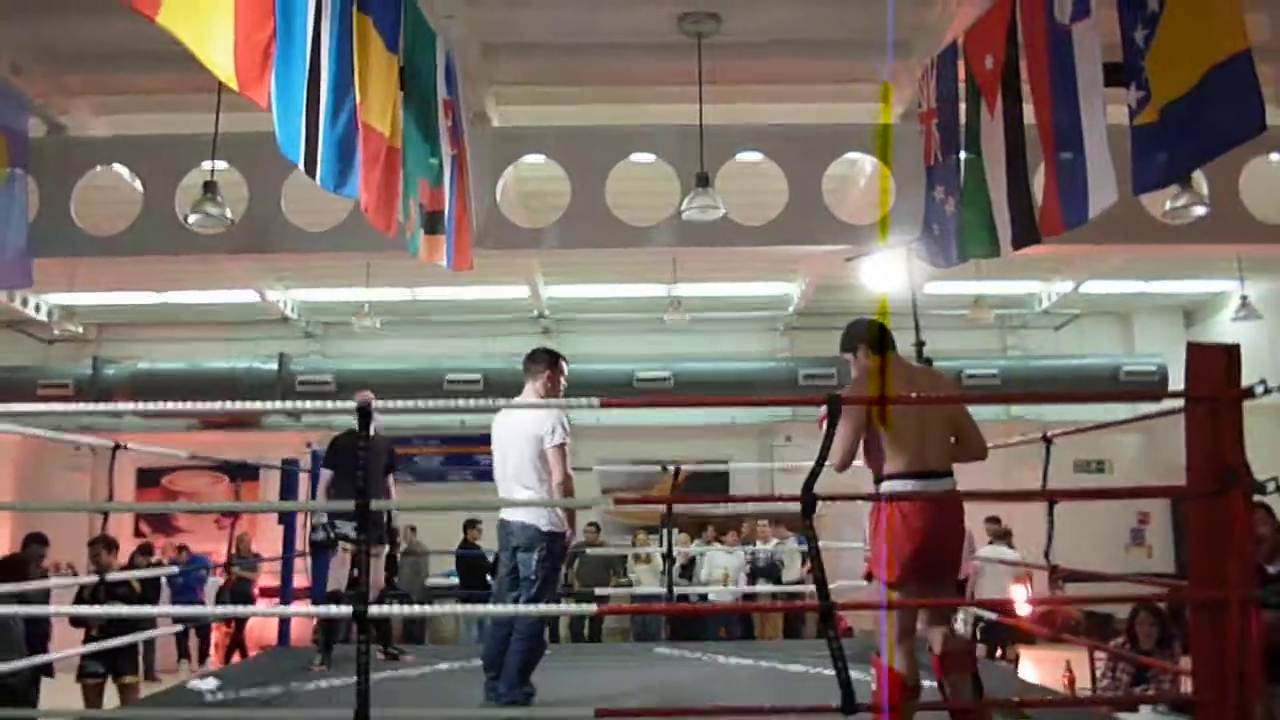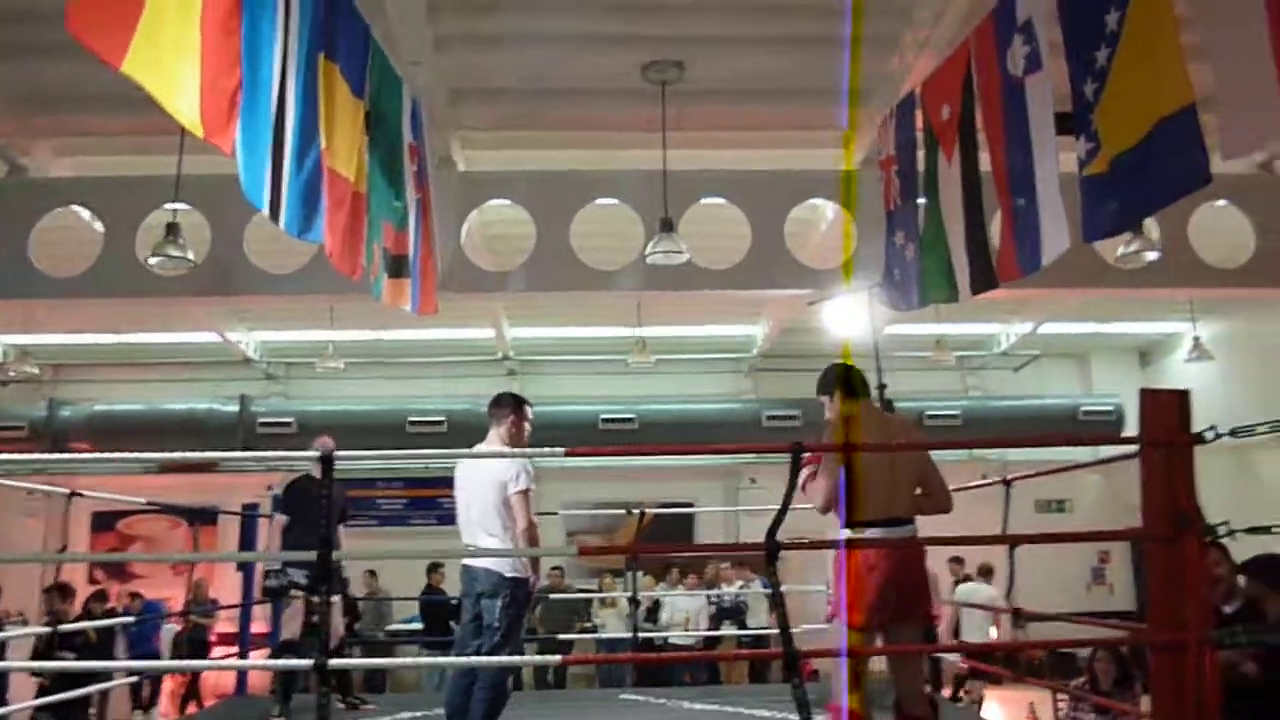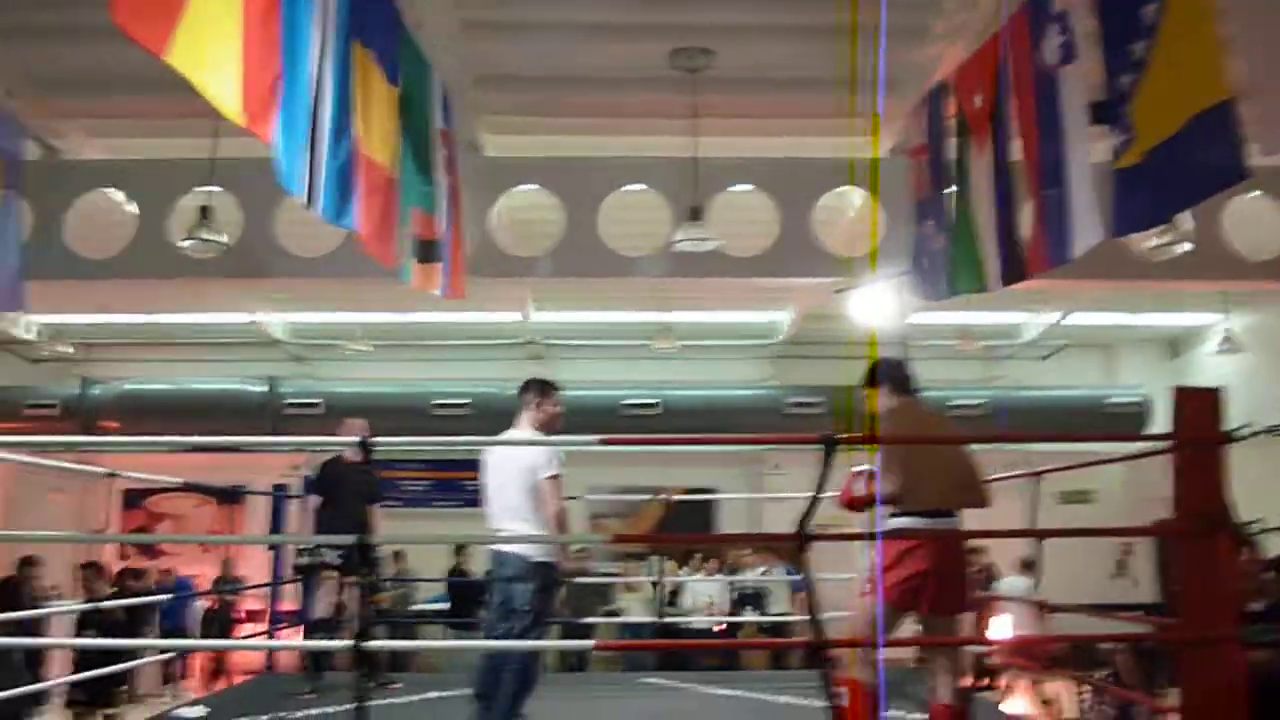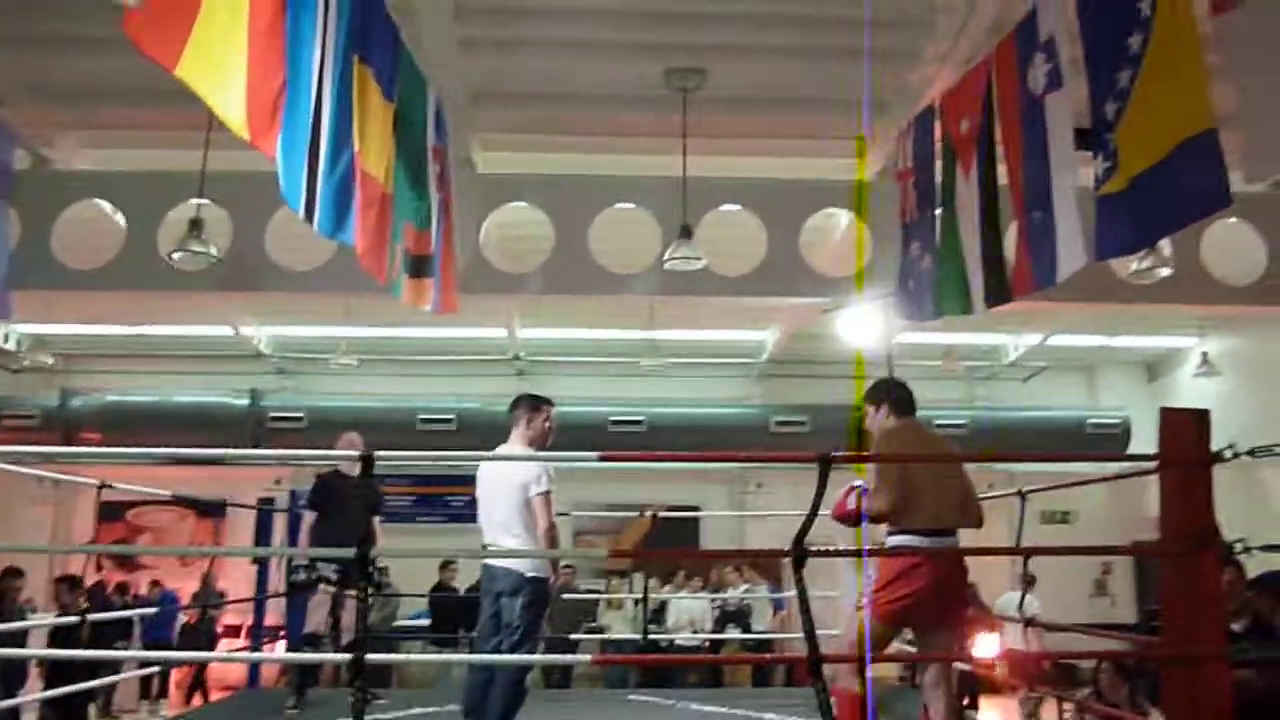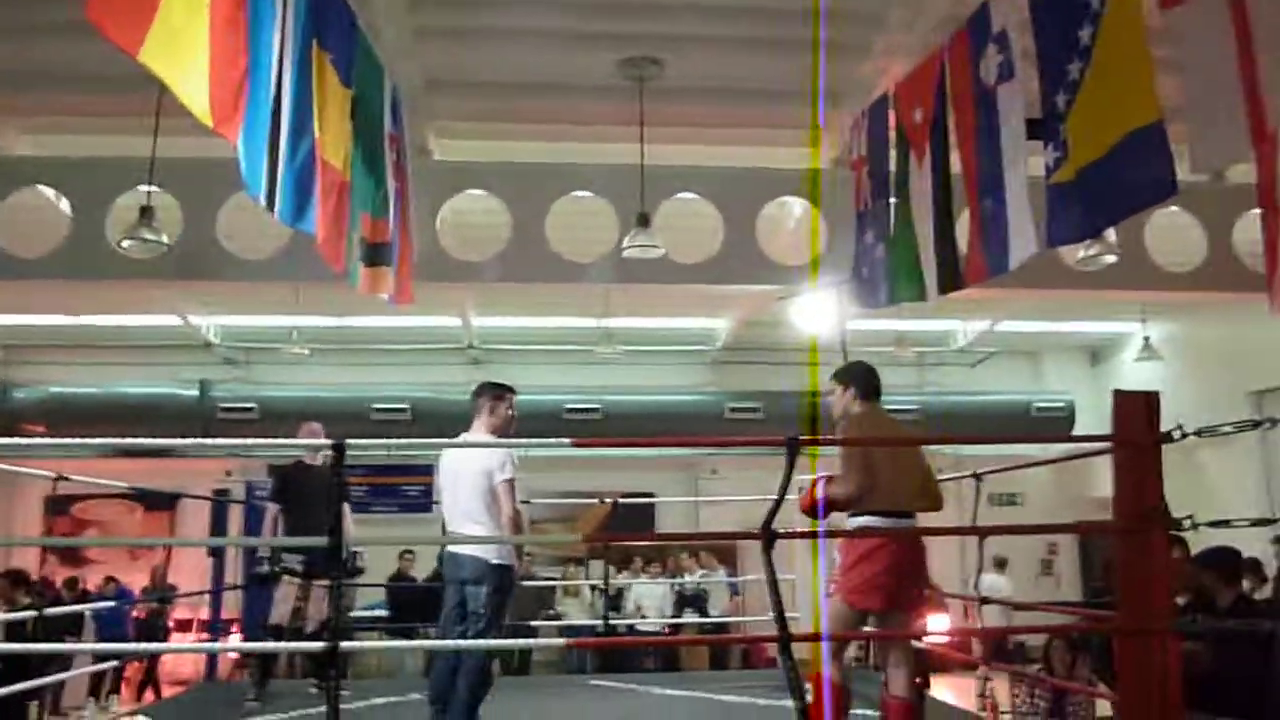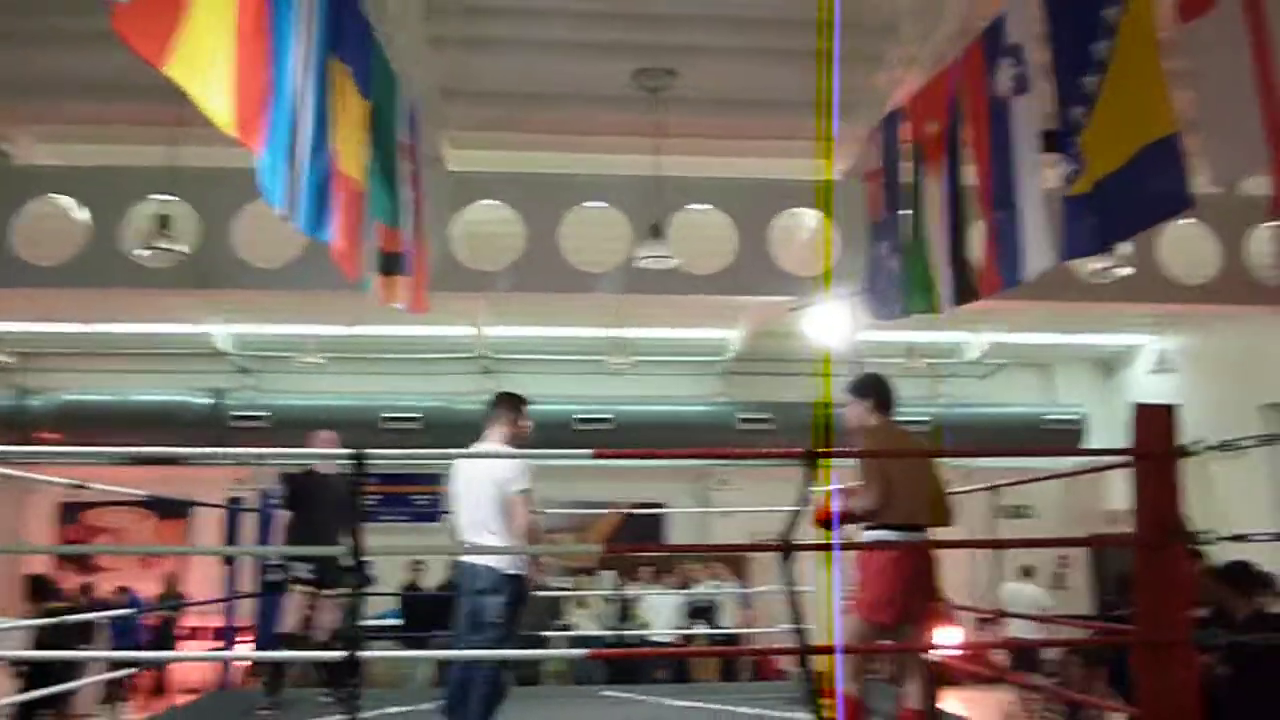
dt=0.3s
person 1, frame 1
left shoulder: (868, 384)
right shoulder: (938, 380)
left elbow: (839, 460)
right elbow: (977, 448)
left wrist: (838, 420)
left hip: (902, 509)
right hip: (946, 505)
left knee: (895, 635)
right knee: (939, 624)
person 1, frame 2
left shoulder: (842, 429)
right shoulder: (906, 431)
left elbow: (823, 501)
right elbow: (942, 501)
left wrist: (810, 477)
left hip: (866, 555)
right hip: (907, 551)
left knee: (848, 677)
right knee: (909, 677)
person 1, frame 3
left shoulder: (892, 419)
right shoulder: (944, 426)
left elbow: (893, 485)
right elbow: (978, 496)
left wrist: (864, 488)
left hip: (909, 544)
right hip: (948, 544)
left knee: (859, 656)
right knee: (944, 665)
person 1, frame 4
left shoulder: (889, 439)
right shoulder: (945, 447)
left elbow: (886, 502)
right elbow: (973, 516)
left wrist: (857, 503)
left hip: (909, 562)
right hip: (947, 563)
left knee: (847, 663)
right knee: (937, 680)
person 1, frame 5
left shoulder: (853, 425)
right shoulder: (904, 433)
left elbow: (854, 485)
right elbow: (933, 499)
left wrist: (824, 492)
left hip: (871, 543)
right hip: (907, 544)
left knee: (827, 648)
right knee: (897, 657)
person 1, frame 6
left shoulder: (871, 438)
right shoulder: (916, 446)
left elbow: (873, 499)
right elbow: (942, 514)
left wrist: (840, 507)
left hip: (886, 555)
right hip: (917, 555)
left knee: (847, 664)
right knee: (911, 666)
person 2, frame 1
left shoulder: (501, 417)
right shoulder: (550, 416)
right elbow: (560, 480)
right wrist: (571, 523)
left hip: (508, 522)
right hip: (541, 525)
left knee: (504, 608)
right knee: (530, 615)
left ankle: (495, 689)
right ankle: (512, 693)
person 2, frame 2
left shoulder: (465, 463)
right shoulder: (514, 462)
right elbow: (524, 526)
right wrist: (534, 570)
left hip: (472, 567)
right hip: (506, 571)
left knee: (467, 654)
right knee: (495, 659)
person 2, frame 3
left shoulder: (494, 448)
right shoulder: (543, 448)
right elbow: (554, 511)
right wrist: (562, 553)
left hip: (501, 551)
right hip: (534, 555)
left knee: (497, 636)
right knee: (523, 642)
person 2, frame 4
left shoulder: (487, 464)
right shoulder: (534, 464)
right elbow: (545, 527)
right wrist: (553, 568)
left hip: (492, 567)
right hip: (526, 571)
left knee: (486, 651)
right knee: (514, 656)
person 2, frame 5
left shoulder: (449, 452)
right shoulder: (498, 452)
right elbow: (510, 514)
right wrist: (518, 554)
left hip: (455, 554)
right hip: (490, 558)
left knee: (451, 639)
right knee: (479, 645)
person 2, frame 6
left shoulder: (464, 461)
right shoulder: (513, 462)
right elbow: (524, 524)
right wrist: (532, 565)
left hip: (469, 564)
right hip: (504, 569)
left knee: (466, 648)
right knee: (492, 654)
person 3, frame 1
left shoulder: (385, 445)
right shoulder: (341, 442)
right elbow: (324, 482)
left wrist: (393, 521)
right wrist: (319, 519)
left hip: (375, 521)
right hip: (344, 519)
left knee: (377, 586)
right knee: (337, 585)
left ankle: (385, 645)
right ankle: (324, 649)
person 3, frame 2
left shoulder: (338, 493)
right shoulder: (297, 487)
right elbow: (278, 527)
left wrist: (342, 571)
right wrist: (272, 567)
left hip: (327, 569)
right hip: (298, 566)
left knee: (336, 633)
right knee: (291, 634)
person 3, frame 3
left shoulder: (370, 474)
right shoulder: (330, 468)
right elbow: (313, 507)
left wrist: (374, 552)
left hip: (359, 549)
right hip: (330, 547)
left knee: (360, 613)
right knee: (324, 612)
left ankle: (371, 670)
right ankle: (314, 675)
person 3, frame 4
left shoulder: (370, 486)
right shoulder: (326, 480)
left elbow: (375, 527)
right elbow: (308, 521)
right wrist: (301, 562)
left hip: (358, 564)
right hip: (327, 560)
left knee: (353, 629)
right knee: (316, 626)
right ankle: (299, 690)
person 3, frame 5
left shoulder: (334, 475)
right shoulder: (288, 473)
left elbow: (344, 513)
right elbow: (272, 513)
right wrist: (264, 551)
left hip: (325, 554)
right hip: (294, 552)
left knee: (317, 619)
right knee: (280, 617)
left ankle: (321, 676)
right ankle: (259, 682)
person 3, frame 6
left shoulder: (345, 484)
right shoulder: (300, 480)
left elbow: (354, 523)
right elbow: (285, 521)
left wrist: (361, 558)
left hip: (333, 563)
right hip: (303, 561)
left knee: (328, 628)
right knee: (290, 626)
left ankle: (335, 685)
right ankle: (272, 691)
